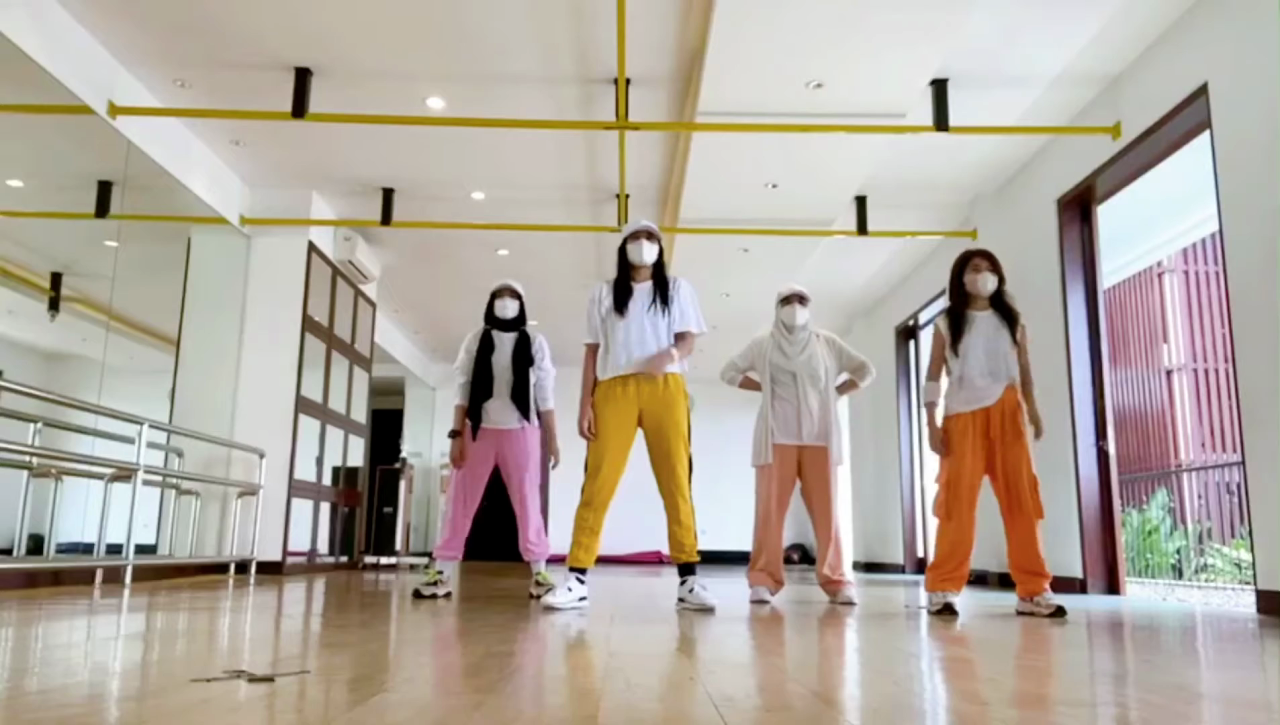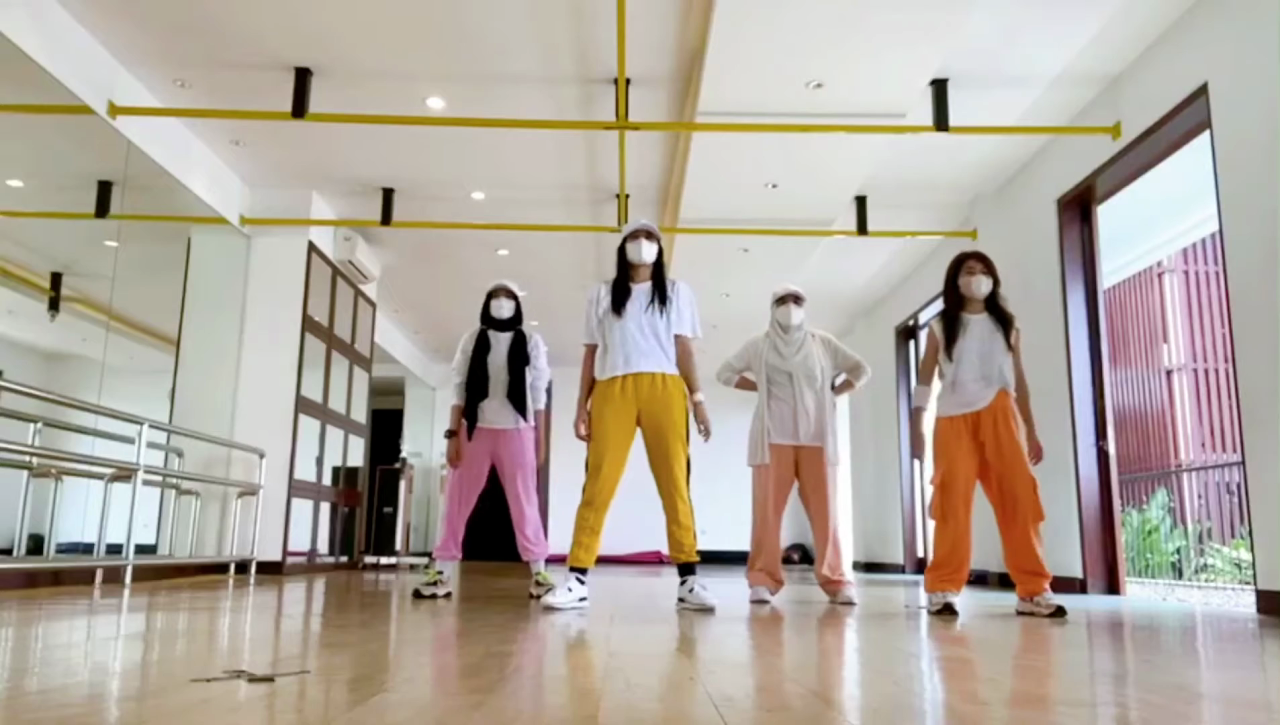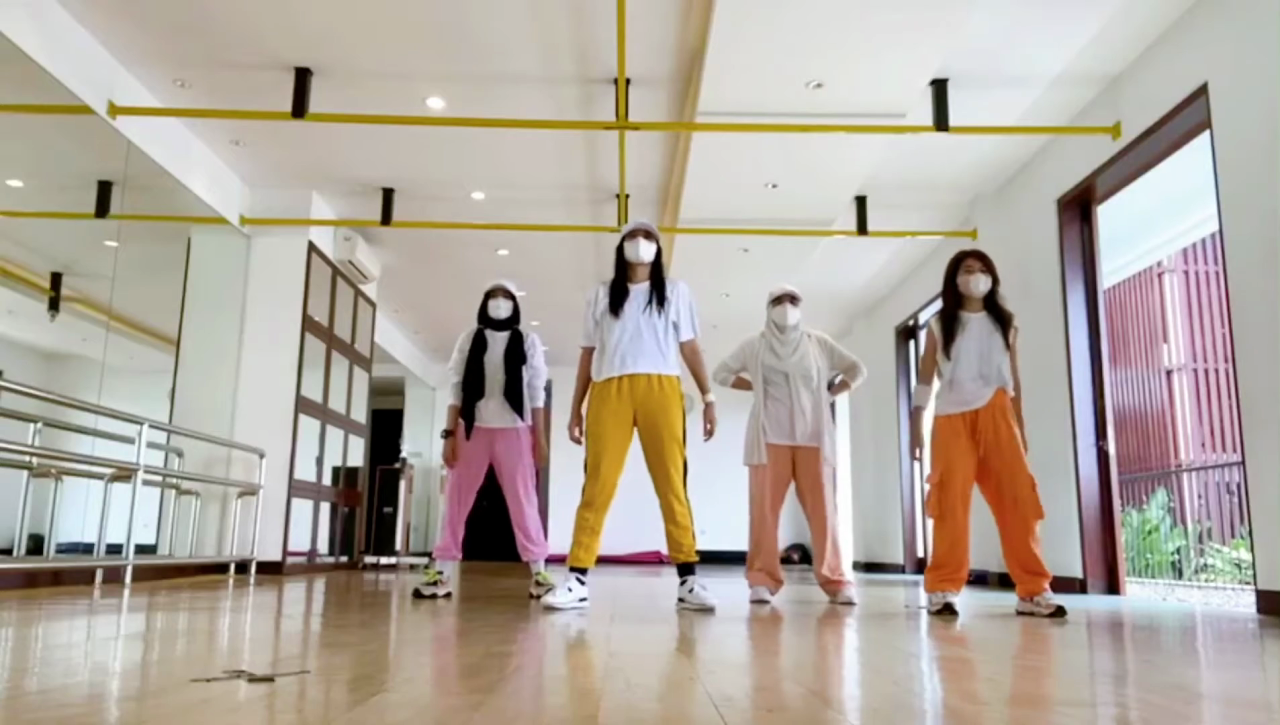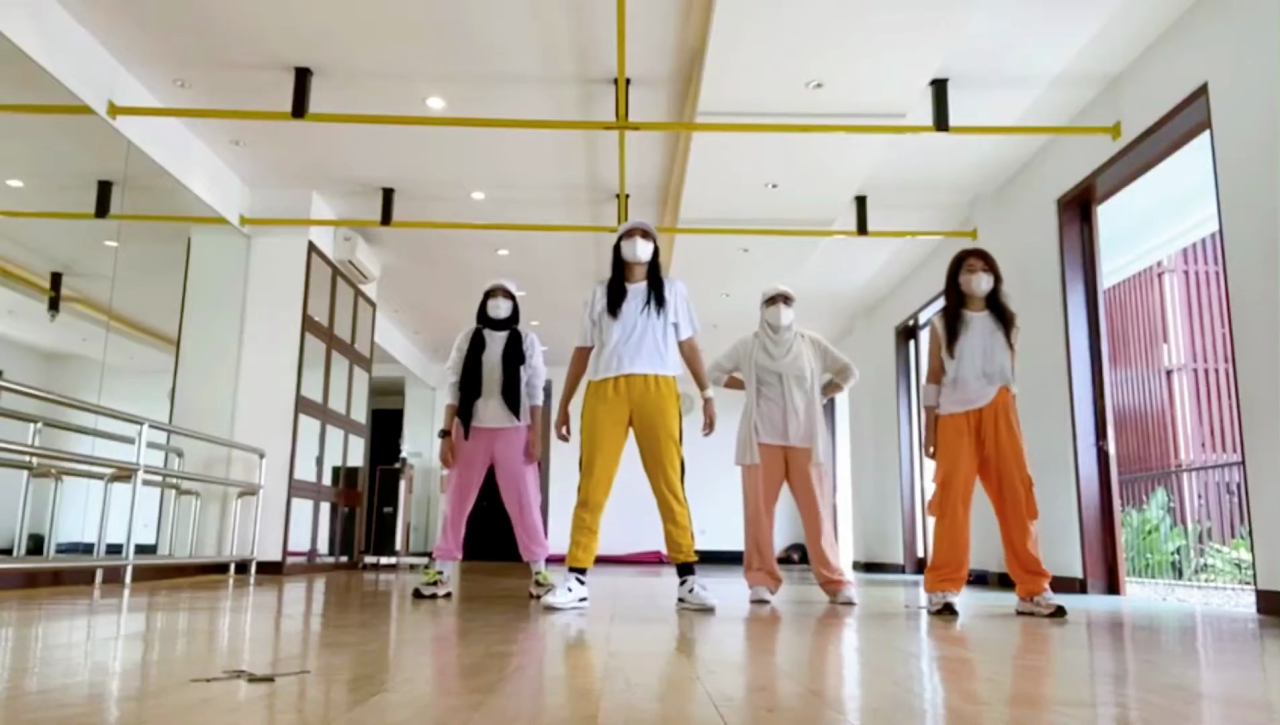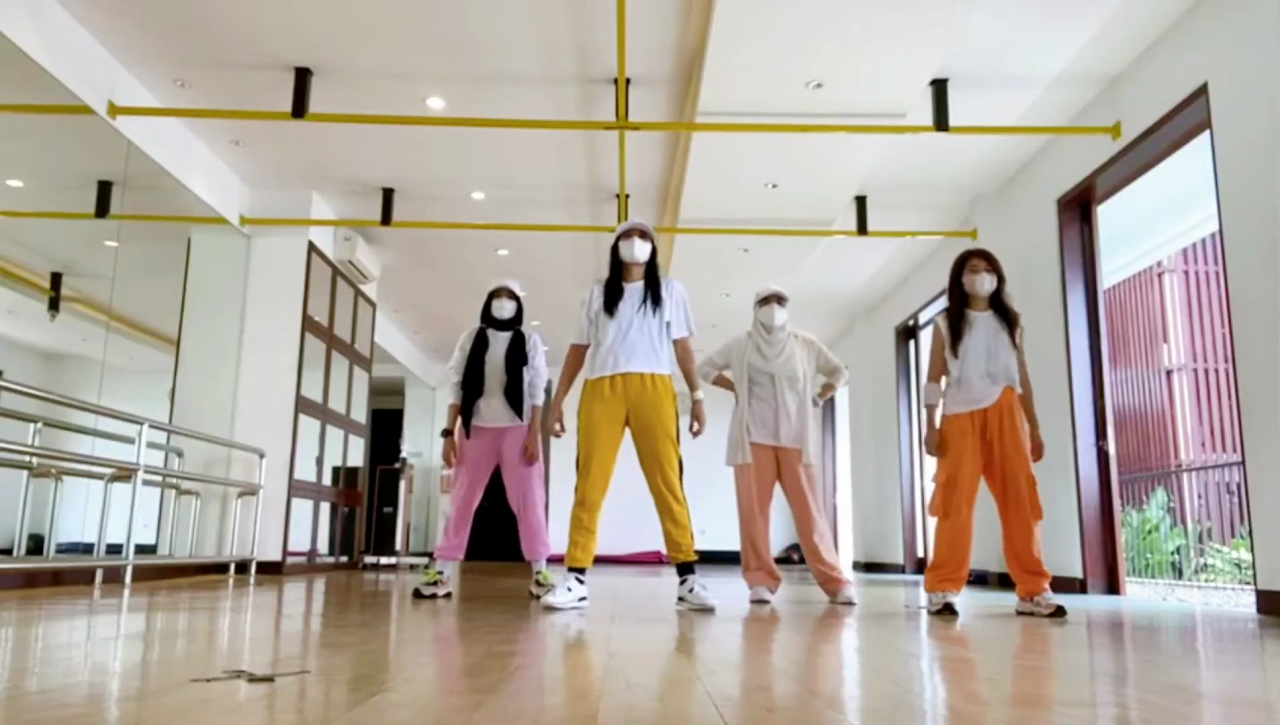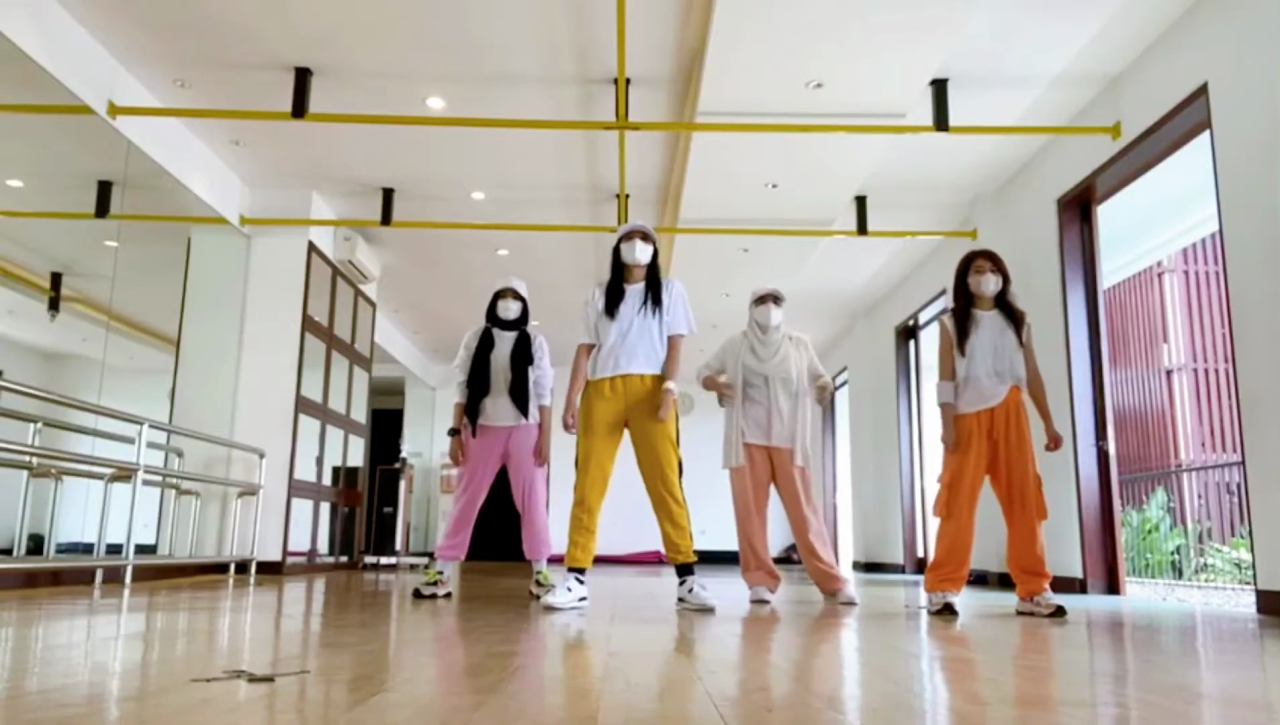
dt=0.2s
person 1, frame 1
left shoulder: (677, 289)
right shoulder: (605, 293)
left elbow: (687, 340)
right elbow: (592, 351)
left wrist: (665, 356)
right wrist: (585, 403)
left hip: (665, 389)
right hip: (614, 392)
left knee: (676, 482)
right knee: (598, 482)
left ankle: (688, 580)
right ankle: (577, 579)
person 1, frame 2
left shoulder: (677, 291)
right shoulder: (603, 294)
left elbow: (683, 346)
right elbow: (591, 352)
left wrist: (697, 396)
right wrist: (582, 405)
left hip: (663, 389)
right hip: (613, 391)
left knee: (675, 482)
right knee: (598, 482)
left ankle: (688, 580)
right ankle: (577, 580)
person 1, frame 3
left shoulder: (675, 291)
right shoulder: (602, 295)
left elbow: (689, 347)
right elbow: (588, 353)
left wrist: (708, 397)
right wrist: (575, 406)
left hip: (661, 390)
right hip: (610, 391)
left knee: (672, 482)
right knee: (598, 483)
left ankle: (687, 580)
right ankle: (577, 580)
person 1, frame 4
left shoulder: (672, 291)
right shoulder: (600, 294)
left elbow: (688, 345)
right elbow: (583, 351)
left wrist: (707, 394)
right wrist: (563, 404)
left hip: (657, 389)
right hip: (605, 392)
left knee: (669, 481)
right knee: (593, 483)
left ankle: (687, 580)
right ankle: (577, 580)
person 1, frame 5
left shoulder: (669, 290)
right shoulder: (598, 293)
left elbow: (682, 345)
right elbow: (579, 348)
left wrist: (697, 395)
right wrist: (557, 400)
left hip: (653, 388)
right hip: (601, 391)
left knee: (667, 480)
right knee: (589, 483)
left ankle: (687, 579)
right ankle: (576, 580)
person 1, frame 6
left shoulder: (670, 290)
right shoulder: (600, 295)
left elbow: (675, 343)
right elbow: (586, 349)
left wrist: (669, 388)
right wrist: (571, 399)
left hip: (651, 390)
right hip: (602, 392)
left knee: (666, 481)
right knee: (589, 483)
left ankle: (687, 579)
right ankle: (576, 579)
person 2, frame 1
left shoulder: (1012, 321)
right shoulder: (947, 323)
left elbow: (1026, 374)
right elbow: (933, 377)
left wrist: (1032, 408)
right wrist: (932, 422)
left hip: (1007, 414)
right hip: (963, 416)
left knee: (1022, 498)
right knee: (958, 500)
left ankle: (1033, 590)
right ankle: (943, 588)
person 2, frame 2
left shoulder: (1007, 326)
right shoulder: (941, 327)
left elbow: (1018, 380)
right elbow: (924, 379)
left wrist: (1031, 431)
right wrist: (916, 426)
left hip: (1000, 417)
right hip: (955, 420)
left knee: (1019, 500)
right knee: (953, 502)
left ankle: (1033, 590)
right ankle: (942, 588)
person 2, frame 3
left shoulder: (1005, 324)
right shoulder: (940, 325)
left elbow: (1013, 379)
right elbow: (925, 378)
left wrist: (1020, 426)
right wrist: (915, 427)
left hip: (997, 416)
right hip: (952, 419)
left knee: (1018, 497)
right knee: (951, 502)
left ankle: (1032, 590)
right ankle: (943, 589)
person 2, frame 4
left shoulder: (1006, 323)
right shoulder: (942, 324)
left elbow: (1009, 375)
right elbow: (933, 379)
left wrist: (1007, 416)
right wrist: (928, 427)
left hip: (1000, 414)
right hip: (956, 418)
left knee: (1016, 498)
right knee: (953, 501)
left ankle: (1032, 590)
right ankle: (943, 588)
person 2, frame 5
left shoulder: (1010, 323)
right shoulder: (946, 324)
left elbow: (1021, 377)
right elbow: (934, 378)
left wrist: (1034, 427)
right wrist: (930, 425)
left hip: (1005, 414)
right hip: (961, 417)
left knee: (1019, 498)
right knee: (955, 501)
left ankle: (1032, 590)
right ankle: (942, 588)
person 2, frame 6
left shoulder: (1017, 322)
right shoulder: (952, 323)
left elbow: (1031, 375)
right elbow: (946, 378)
left wrist: (1048, 422)
right wrist: (948, 422)
left hip: (1011, 414)
right hip: (968, 416)
left knee: (1024, 499)
right knee: (959, 501)
left ankle: (1033, 590)
right ankle: (942, 588)
person 3, frame 1
left shoulder: (535, 342)
right shoulder: (476, 340)
left elbow: (544, 393)
right elbow: (463, 389)
left wrist: (552, 437)
right wrist: (456, 434)
left hip: (521, 430)
right hip: (479, 429)
left knee: (527, 501)
right knee: (460, 499)
left ankle: (538, 572)
right ankle: (442, 572)
person 3, frame 2
left shoulder: (531, 342)
right shoulder: (472, 340)
left elbow: (538, 394)
right elbow: (460, 390)
left wrist: (541, 438)
right wrist: (452, 434)
left hip: (517, 430)
right hip: (475, 429)
left knee: (524, 501)
right knee: (457, 499)
left ankle: (539, 573)
right ankle: (442, 573)
person 3, frame 3
left shoulder: (528, 341)
right shoulder: (469, 339)
left elbow: (536, 392)
right elbow: (457, 389)
left wrist: (540, 436)
right wrist: (449, 433)
left hip: (514, 430)
right hip: (472, 429)
left knee: (523, 501)
right knee: (457, 499)
left ankle: (538, 571)
right ankle: (442, 572)
person 3, frame 4
left shoulder: (526, 341)
right shoulder: (468, 339)
left elbow: (535, 390)
right elbow: (455, 388)
left wrist: (536, 434)
right wrist: (446, 433)
left hip: (513, 430)
right hip: (471, 429)
left knee: (524, 500)
right knee: (457, 500)
left ankle: (538, 572)
right ankle: (441, 572)
person 3, frame 5
left shoulder: (530, 342)
right shoulder: (472, 338)
left elbow: (537, 391)
right elbow: (458, 387)
left wrist: (535, 433)
right wrist: (449, 432)
left hip: (517, 429)
right hip: (477, 429)
left knee: (529, 500)
right knee: (463, 500)
left ankle: (540, 572)
right ankle: (442, 572)
person 3, frame 6
left shoulder: (535, 342)
right shoulder: (476, 338)
left elbow: (543, 392)
right elbow: (463, 387)
left wrist: (545, 434)
right wrist: (455, 431)
left hip: (524, 428)
right hip: (482, 428)
left knee: (532, 500)
right knee: (467, 498)
left ankle: (540, 572)
right ankle: (442, 572)
person 4, frame 1
left shoulder: (826, 343)
right shoulder: (763, 345)
left elbow: (865, 370)
right elbow: (729, 372)
left wrist: (837, 393)
right wrist: (762, 387)
left hip: (818, 437)
right hip: (777, 437)
left knee: (825, 509)
right knee: (770, 508)
left ankle: (835, 581)
right ankle: (763, 580)
person 4, frame 2
left shoulder: (822, 343)
right shoulder: (758, 345)
left elbow: (861, 370)
right elbow: (725, 373)
left wrist: (834, 393)
right wrist: (759, 387)
left hip: (815, 438)
right hip: (773, 437)
left knee: (823, 509)
right knee: (767, 508)
left ankle: (835, 581)
right ankle: (763, 580)
person 4, frame 3
left shoulder: (818, 342)
right shoulder: (754, 345)
left elbow: (856, 370)
right elbow: (721, 373)
left wrist: (829, 393)
right wrist: (754, 386)
left hip: (812, 437)
right hip: (770, 437)
left knee: (821, 509)
right knee: (765, 508)
left ankle: (835, 581)
right ankle: (762, 580)
person 4, frame 4
left shoulder: (811, 343)
right shoulder: (748, 345)
left elbow: (848, 372)
right elbow: (715, 372)
left wrist: (822, 395)
right wrist: (748, 386)
left hip: (805, 438)
right hip: (762, 437)
left knee: (817, 509)
right knee: (759, 508)
left ankle: (835, 581)
right ankle: (762, 580)
person 4, frame 5
left shoulder: (805, 344)
right shoulder: (741, 344)
left elbow: (838, 371)
right elbow: (705, 367)
left wrist: (819, 398)
right wrist: (735, 387)
left hip: (795, 439)
right hip: (753, 438)
left knee: (809, 510)
right knee: (753, 509)
left ankle: (834, 581)
right ankle: (760, 580)
person 4, frame 6
left shoulder: (798, 344)
right shoulder: (736, 344)
left elbow: (818, 377)
right elbow: (705, 372)
left wrist: (824, 387)
right wrist: (717, 386)
left hip: (789, 440)
right hip: (747, 438)
left knee: (803, 509)
right knee: (750, 510)
left ankle: (832, 581)
right ankle: (760, 580)
